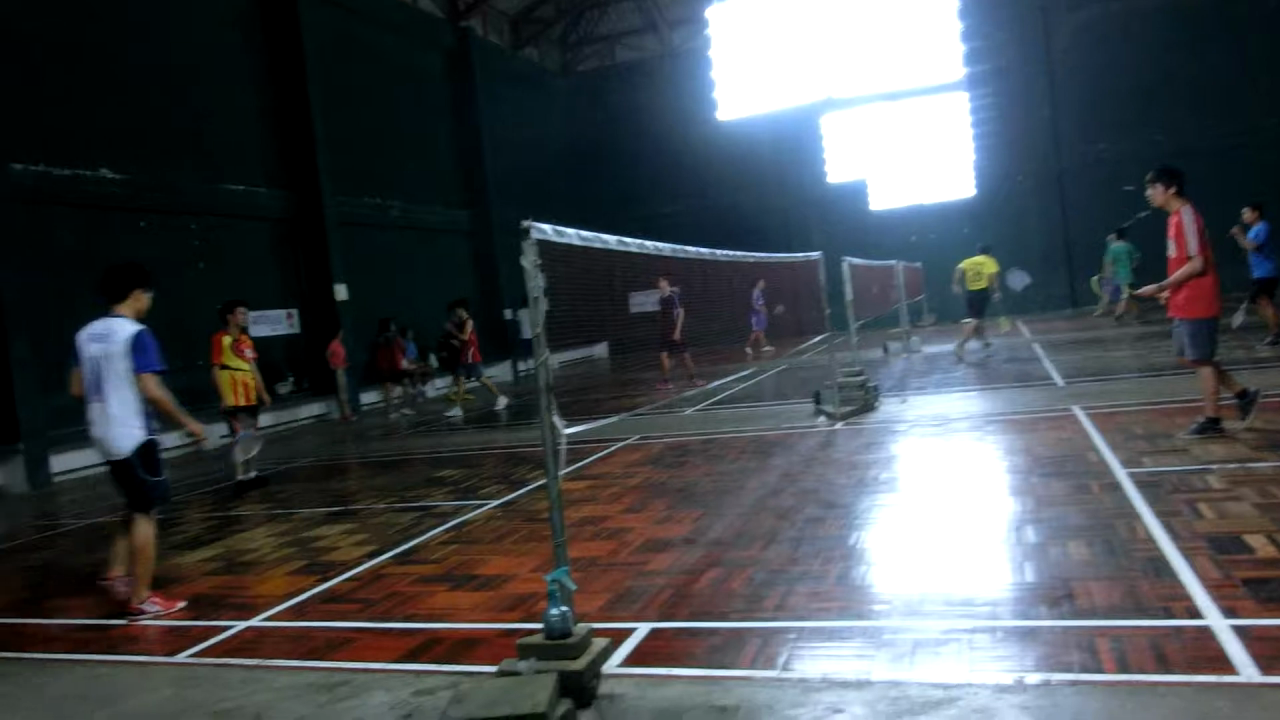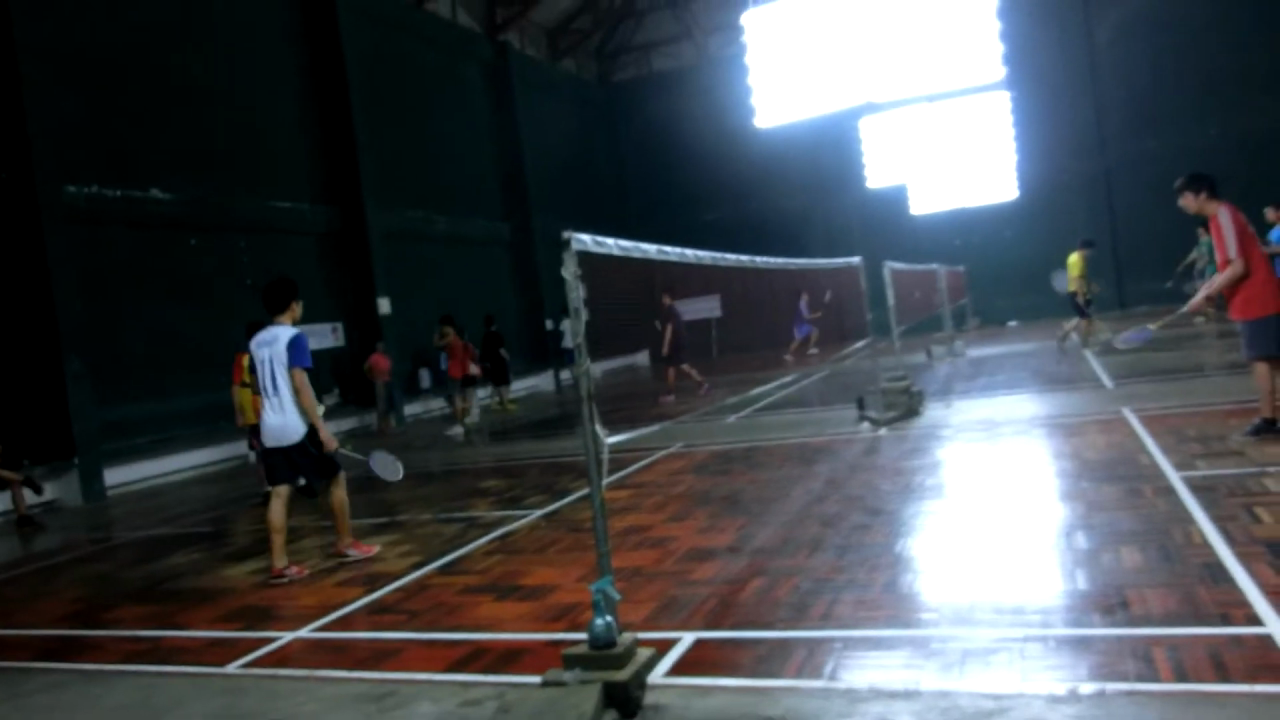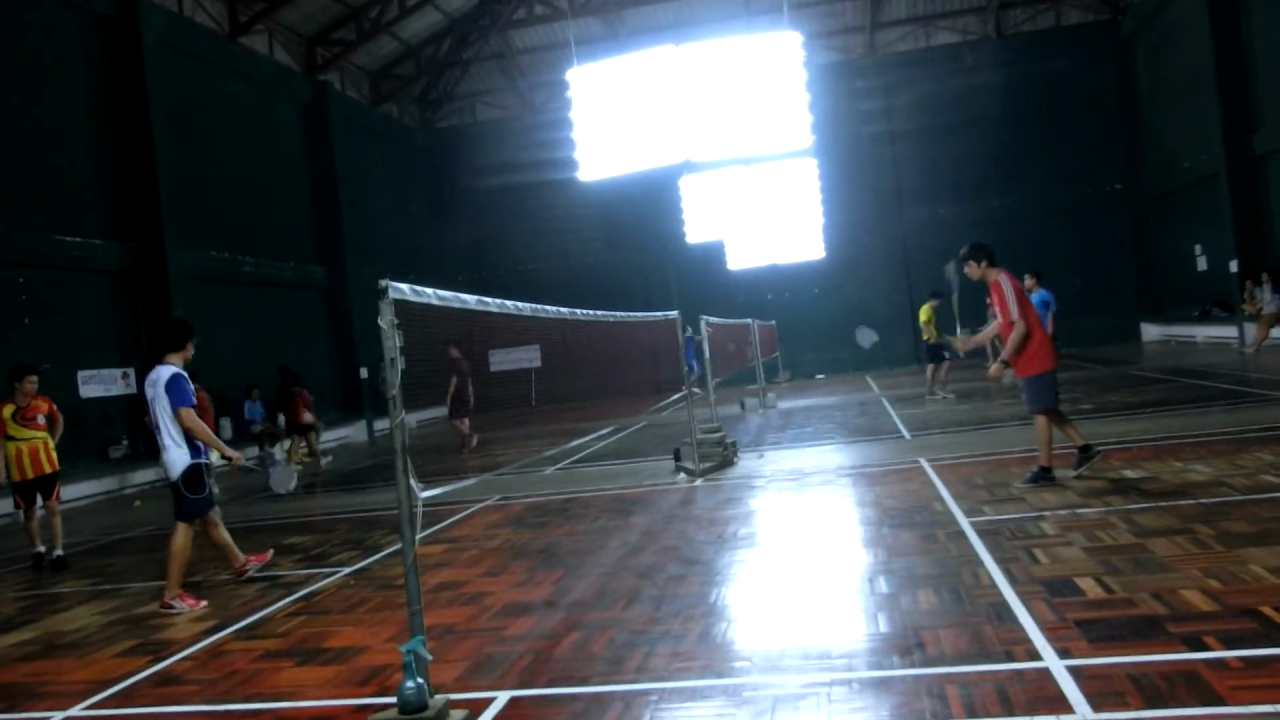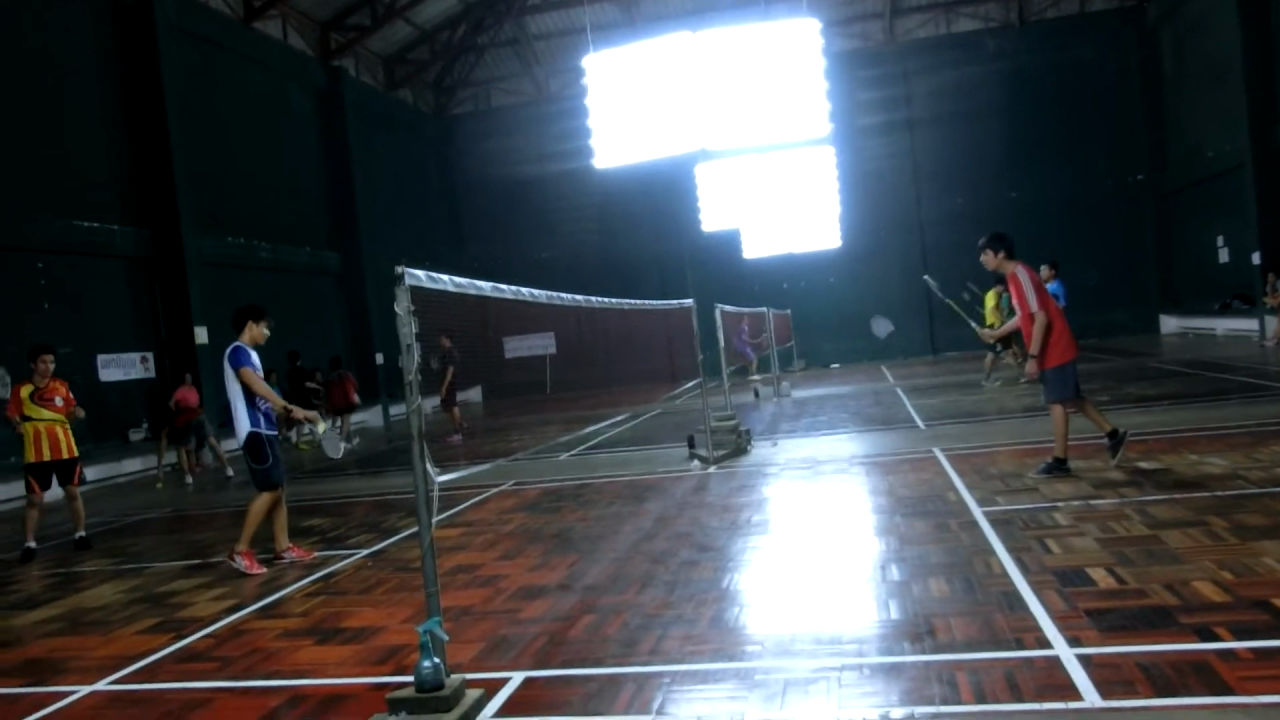
dt=0.7s
person 1, frame 1
left shoulder: (86, 334)
right shoulder: (136, 334)
left elbow: (77, 388)
right elbow: (151, 390)
right wrist: (188, 422)
left hip: (106, 437)
right hip: (133, 437)
left knee: (137, 509)
right knee: (146, 514)
left ankle: (118, 573)
right ankle: (142, 598)
person 1, frame 2
left shoulder: (257, 342)
right shoulder: (294, 338)
right elbow: (300, 385)
right wrist: (321, 428)
left hip: (271, 430)
right hip: (299, 429)
left knee: (279, 493)
right knee: (334, 478)
left ankle: (279, 563)
right ankle: (346, 544)
person 1, frame 3
left shoulder: (154, 377)
right shoulder: (176, 377)
right elbow: (188, 420)
right wrist: (225, 449)
left hip: (178, 459)
right hip: (188, 461)
left knee: (212, 517)
right knee: (185, 524)
left ankle: (241, 563)
right ankle: (172, 594)
person 1, frame 4
left shoulder: (250, 355)
right shoulder: (238, 351)
right elbow: (254, 384)
left wrist: (299, 413)
right wrist: (288, 407)
left hip: (266, 430)
right hip: (254, 431)
left knee: (278, 489)
right knee: (269, 490)
left ankle: (283, 548)
right ankle: (240, 550)
person 2, frame 1
left shoulder: (1186, 216)
right shoulder: (1175, 217)
left elbow: (1197, 264)
left wrist: (1161, 287)
right wrist: (1171, 290)
left hip: (1196, 303)
right hip: (1185, 304)
left knee: (1201, 360)
right knee: (1190, 358)
left ankle: (1212, 421)
right ankle: (1244, 394)
person 2, frame 2
left shoulder: (1223, 217)
right shoulder: (1221, 215)
left elbow: (1238, 267)
left wrist: (1204, 296)
right wrist: (1210, 288)
left hip: (1254, 300)
right hip: (1255, 297)
person 2, frame 3
left shoulder: (1004, 284)
right shoulder: (997, 284)
left elbow: (1020, 328)
left wrist: (1001, 362)
right wrist: (974, 340)
left hip: (1034, 358)
right hip: (1033, 358)
left knee: (1040, 412)
right knee: (1046, 410)
left ankle: (1045, 471)
right ankle: (1084, 449)
person 2, frame 4
left shoulder: (1021, 276)
right shoulder: (1014, 276)
left elbow: (1041, 319)
left wrist: (1032, 357)
right wrist: (996, 333)
left hip: (1053, 349)
right hip: (1056, 347)
left knee: (1056, 402)
right knee: (1071, 398)
left ankle: (1060, 462)
right ankle: (1113, 435)
person 3, frame 1
left shoulder: (247, 339)
right shoulder: (220, 339)
right elbow: (215, 369)
left wrist: (262, 391)
right wrist: (224, 396)
left hip: (250, 396)
right hip: (232, 398)
left knee: (251, 434)
right knee: (239, 436)
left ankle: (251, 474)
right ankle: (240, 478)
person 3, frame 2
right shoulder: (242, 359)
right elbow: (236, 387)
right wrist: (239, 414)
right hip: (254, 415)
right knee: (260, 453)
right ankle: (267, 490)
person 3, frame 3
left shoulder: (44, 403)
left elbow: (58, 420)
left wrist: (54, 441)
left hip: (47, 465)
right hip: (21, 470)
left knee: (52, 507)
right knee: (29, 512)
left ankle: (58, 553)
right ankle: (38, 551)
person 3, frame 4
left shoulder: (62, 387)
right shoulder: (20, 390)
left elbow: (70, 412)
right elbow: (14, 418)
left wrist: (77, 413)
right wrist: (18, 426)
left hip: (65, 449)
right hip: (36, 453)
left knee: (73, 492)
right knee: (34, 499)
left ankle: (80, 534)
right ankle: (29, 544)
